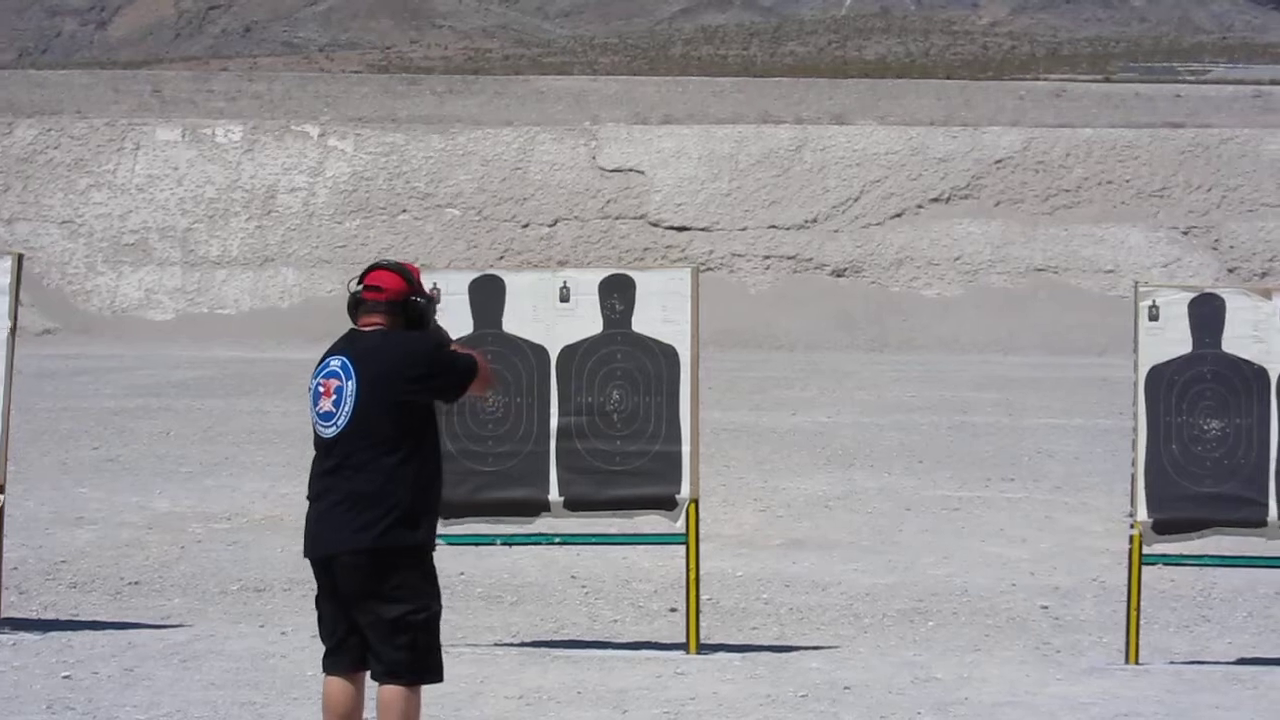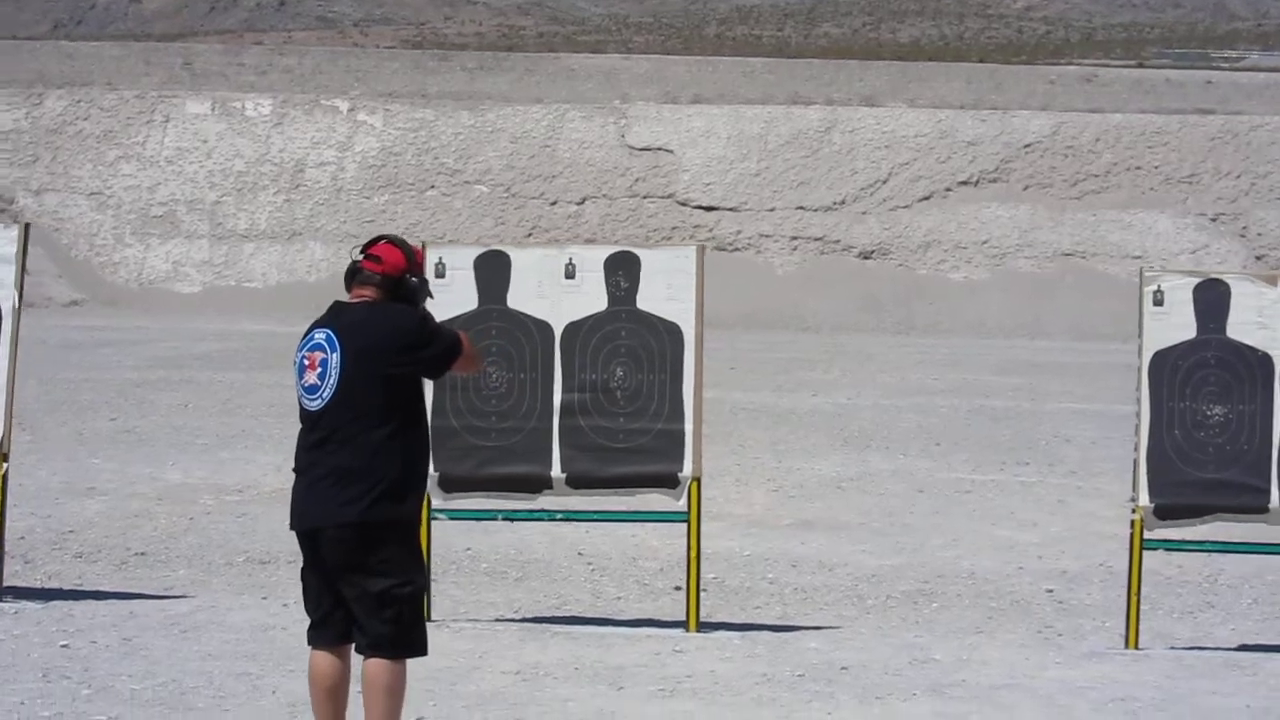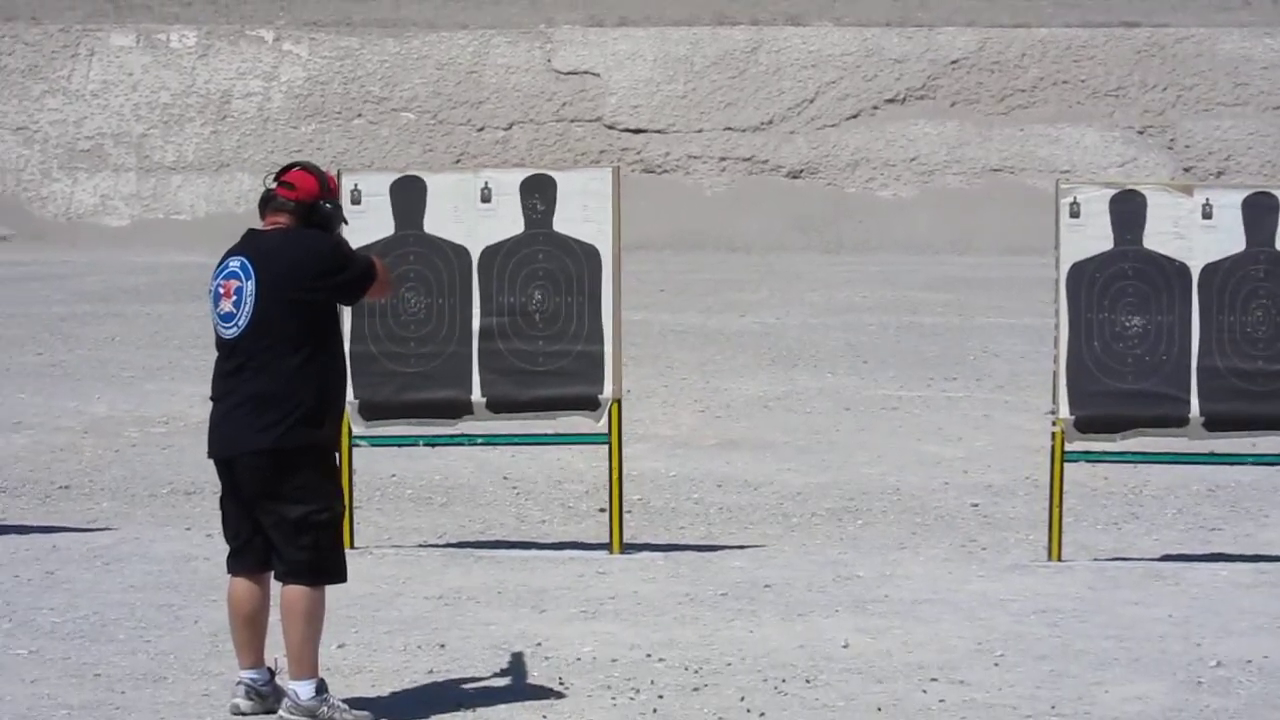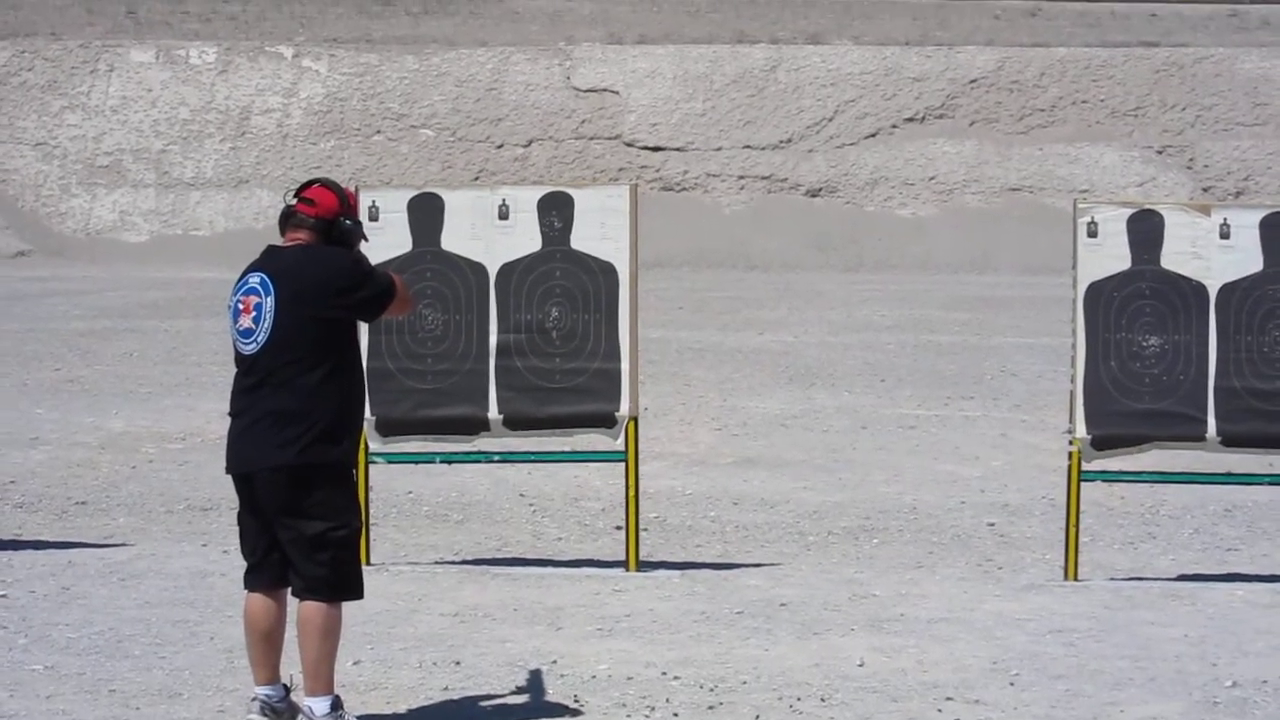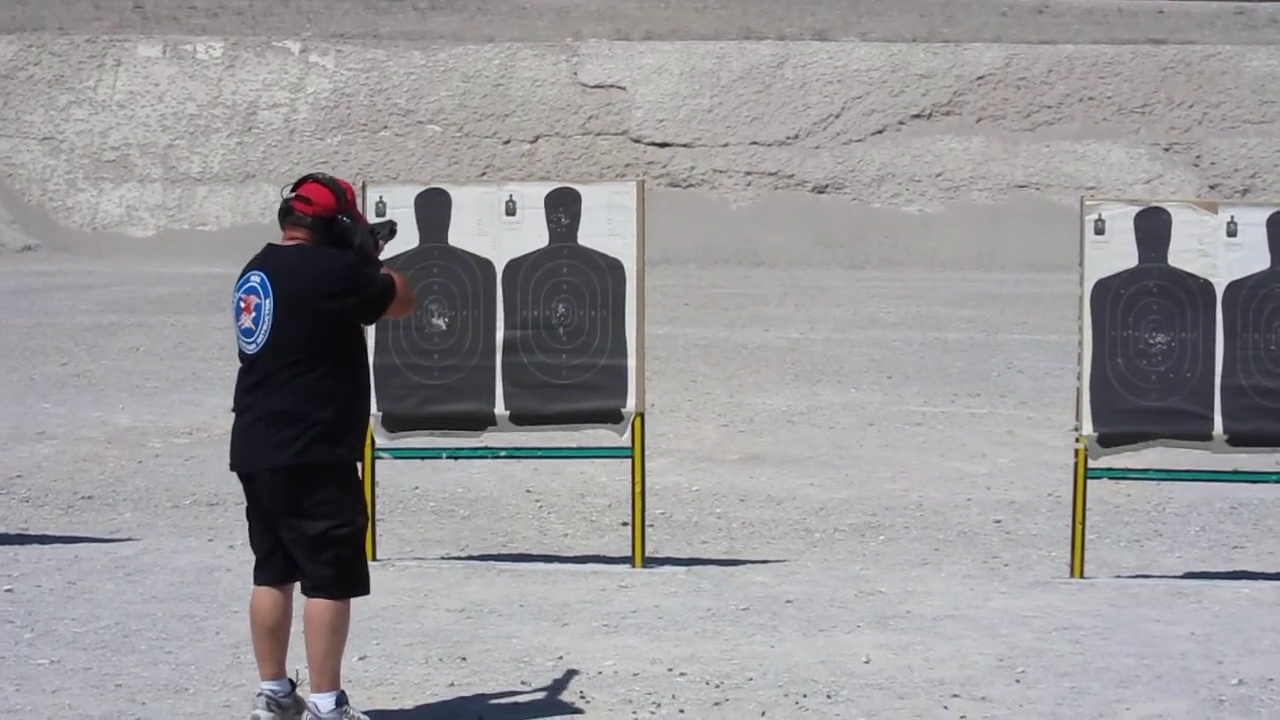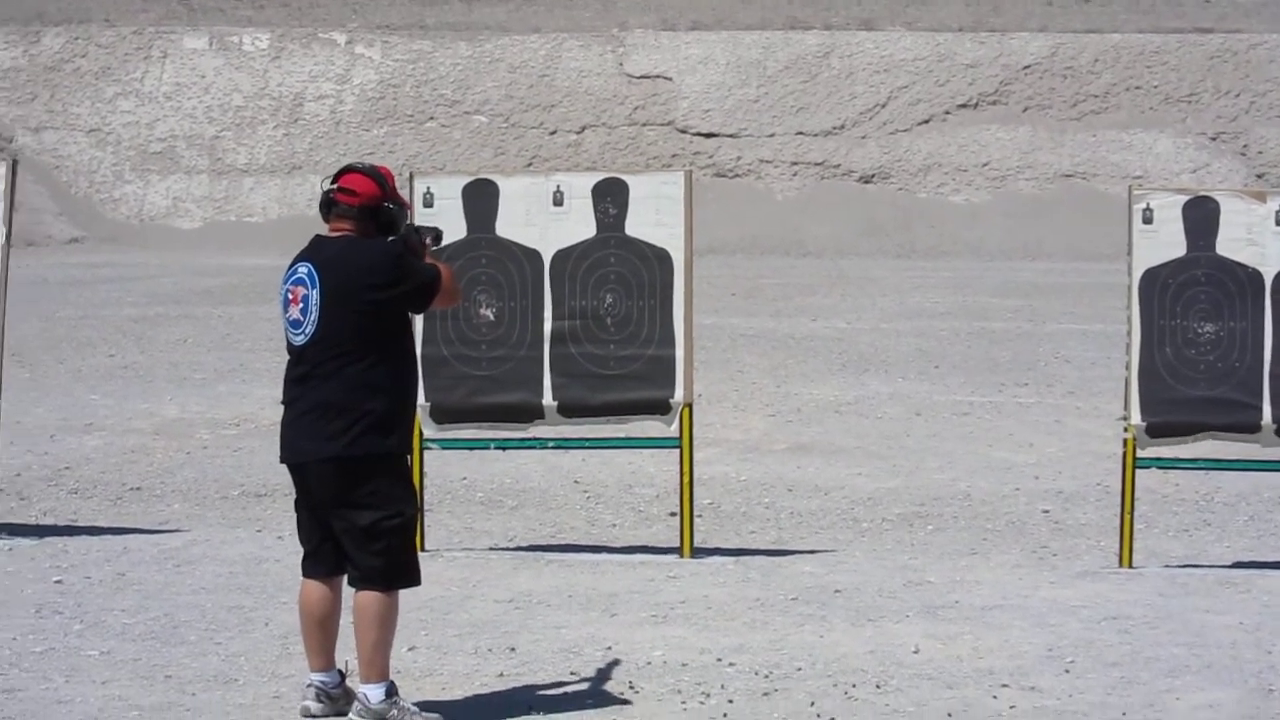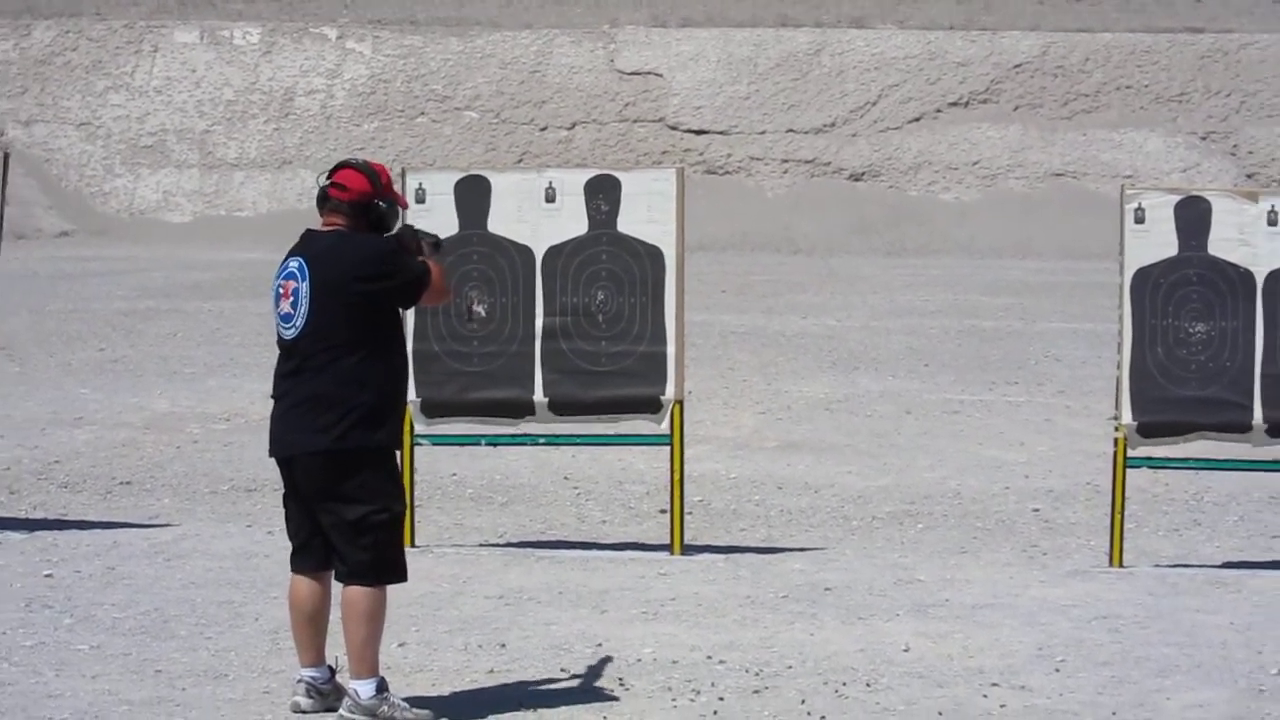
dt=0.7s
person 1, frame 1
left shoulder: (331, 359)
right shoulder: (412, 351)
right elbow: (481, 379)
right wrist: (441, 341)
left hip: (328, 539)
right hip: (387, 544)
left knee: (342, 665)
right knee: (400, 670)
person 1, frame 2
left shoulder: (318, 330)
right shoulder: (397, 325)
right elbow: (468, 360)
right wrist: (425, 323)
left hip: (314, 512)
right hip: (373, 516)
left knee: (328, 636)
right knee: (385, 642)
person 1, frame 3
left shoulder: (232, 259)
right shoulder: (311, 251)
right elbow: (381, 284)
right wrist: (341, 249)
left hip: (232, 437)
right hip: (289, 441)
left knee: (247, 563)
right knee: (304, 567)
person 1, frame 4
left shoulder: (253, 274)
right shoulder: (331, 268)
right elbow: (400, 301)
right wrist: (361, 265)
left hip: (250, 453)
right hip: (306, 457)
left knee: (265, 579)
right knee: (321, 584)
person 1, frame 5
left shoulder: (256, 269)
right shoulder: (331, 269)
right elbow: (401, 302)
left wrist: (358, 262)
right wrist: (370, 260)
left hip: (257, 449)
right hip: (310, 454)
left knee: (273, 574)
right knee: (329, 581)
person 1, frame 6
left shoulder: (303, 263)
right shoulder: (376, 260)
right elbow: (448, 292)
left wrist: (406, 257)
right wrist: (420, 254)
left hip: (306, 442)
right hip: (361, 445)
left knee: (321, 566)
right knee: (378, 573)
person 1, frame 7
left shoulder: (298, 256)
right shoulder: (368, 254)
right elbow: (436, 290)
left wrist: (404, 256)
right wrist: (420, 253)
left hip: (295, 436)
right hip: (348, 439)
left knee: (310, 561)
right knee: (365, 566)
